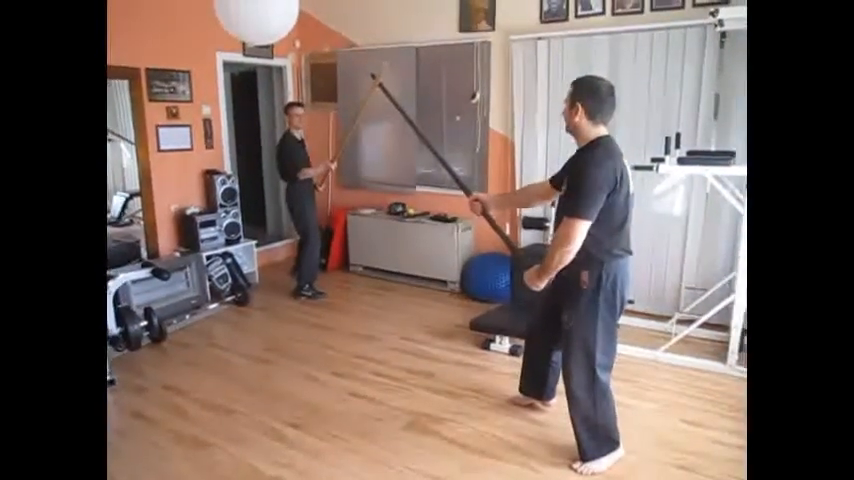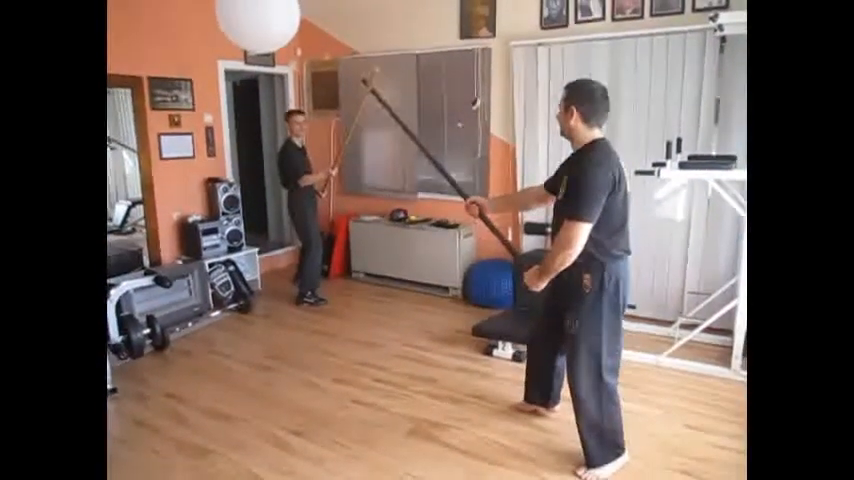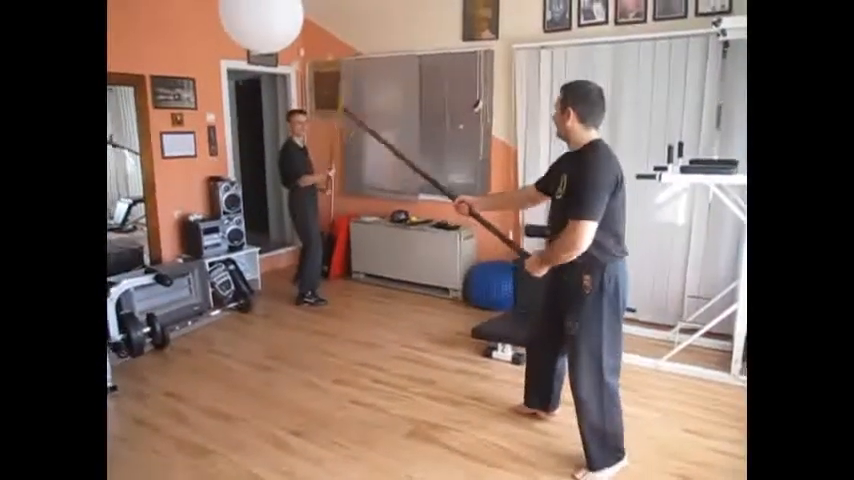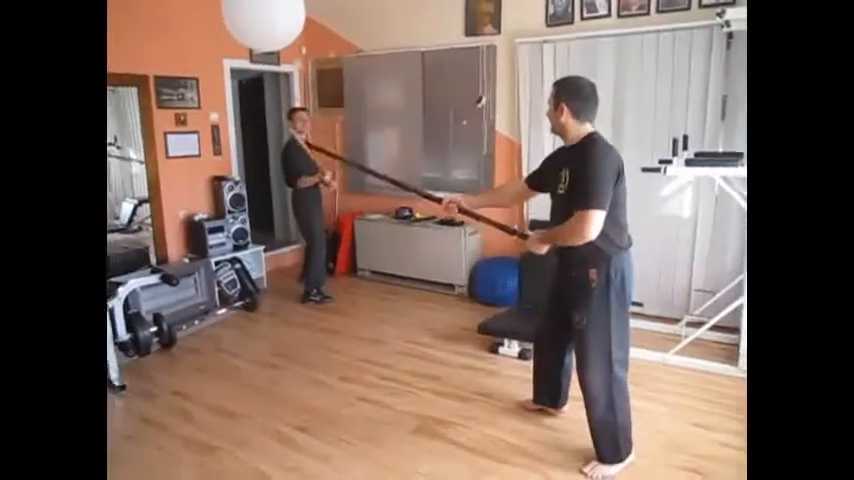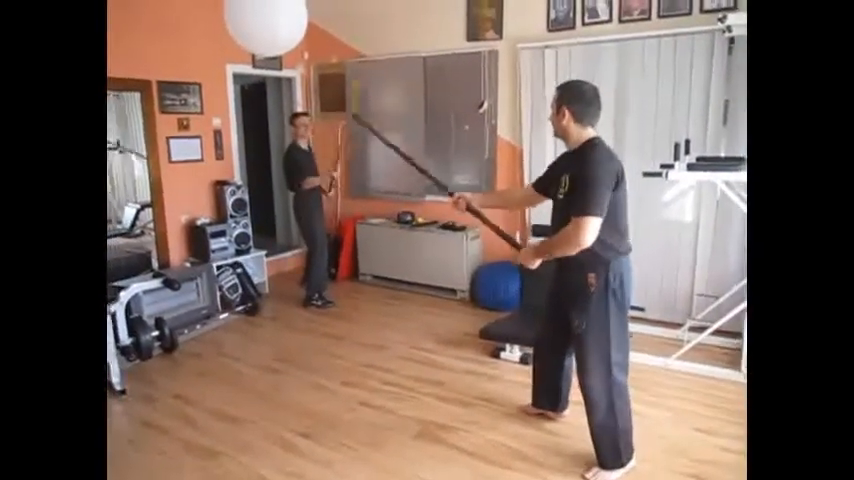
dt=0.3s
person 1, frame 1
left shoulder: (597, 162)
right shoulder: (591, 154)
left elbow: (570, 238)
right elbow: (545, 191)
left wrist: (542, 274)
right wrist: (493, 201)
left hip: (597, 275)
right hip: (580, 270)
left knee: (584, 363)
right knee: (543, 331)
left ankle: (602, 448)
right ankle: (538, 392)
person 1, frame 2
left shoulder: (595, 165)
right shoulder: (582, 159)
left elbow: (572, 241)
right elbow: (541, 195)
left wrist: (542, 274)
right wrist: (489, 204)
left hip: (598, 278)
right hip: (577, 273)
left knee: (590, 367)
right knee: (545, 337)
right ankle: (542, 398)
person 1, frame 3
left shoulder: (598, 164)
right shoulder: (570, 161)
left elbow: (578, 240)
right elbow: (530, 195)
left wrist: (541, 261)
right wrist: (478, 203)
left hip: (596, 279)
right hip: (569, 274)
left knee: (592, 368)
right knee: (544, 340)
right ankle: (541, 402)
person 1, frame 4
left shoulder: (599, 157)
right shoulder: (564, 156)
left elbow: (587, 228)
right elbow: (519, 190)
left wrist: (543, 238)
right wrist: (467, 201)
left hip: (602, 272)
right hip: (573, 267)
left knee: (600, 363)
right knee: (551, 336)
right ankle: (550, 398)
person 1, frame 5
left shoulder: (598, 161)
right shoulder: (569, 160)
left elbow: (582, 235)
right elbow: (528, 194)
left wrist: (536, 252)
right wrist: (476, 200)
left hip: (601, 276)
right hip: (573, 272)
left knee: (599, 368)
right knee: (551, 340)
right ankle: (550, 403)
person 2, frame 1
left shoulder: (298, 140)
right shoulder: (287, 143)
right elbow: (300, 173)
left wrist: (314, 179)
right wrist: (323, 168)
left hip: (305, 192)
right hip: (298, 193)
left knee: (307, 236)
right knee: (312, 239)
left ankle: (299, 270)
right ankle: (304, 286)
person 2, frame 2
left shoulder: (300, 147)
right shoulder: (288, 150)
right elbow: (301, 180)
left wrist: (316, 187)
right wrist: (324, 175)
left hip: (307, 199)
right hip: (299, 201)
left knee: (309, 243)
right knee: (314, 245)
left ankle: (301, 277)
right ankle: (306, 292)
person 2, frame 3
left shoulder: (301, 147)
right shoulder: (289, 150)
right elbow: (301, 180)
left wrist: (319, 185)
right wrist: (323, 176)
left hip: (308, 199)
right hip: (300, 201)
left knee: (310, 243)
right knee: (314, 245)
left ankle: (302, 277)
right ankle: (306, 292)
person 2, frame 4
left shoulder: (306, 146)
right shoulder: (291, 150)
right elbow: (299, 182)
left wrist: (327, 179)
right wrist: (319, 178)
left hip: (313, 198)
right hip: (303, 200)
left knee: (314, 242)
right knee: (317, 243)
left ankle: (307, 276)
right ankle: (311, 290)
person 2, frame 5
left shoulder: (308, 150)
right shoulder: (293, 153)
right elbow: (303, 183)
left wrist: (325, 186)
right wrist: (327, 176)
left hip: (314, 202)
right hip: (305, 204)
left knee: (316, 246)
right knee: (319, 248)
left ankle: (309, 281)
right ankle: (313, 295)
